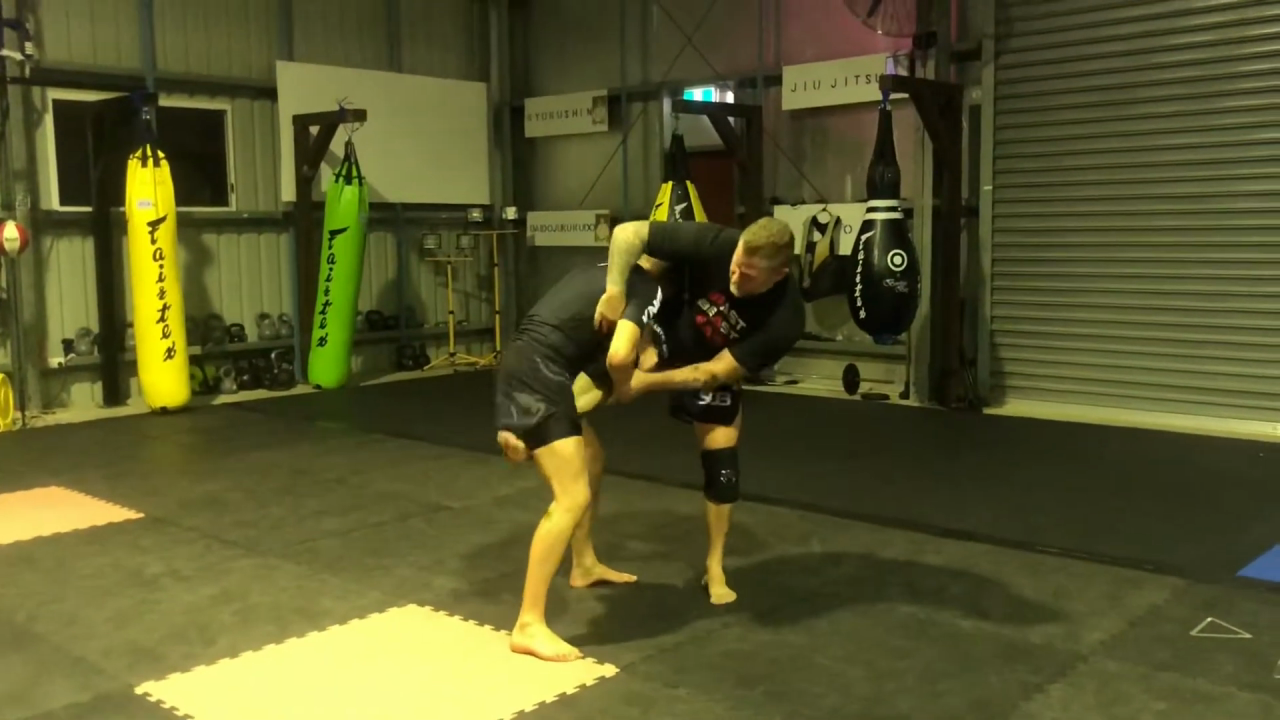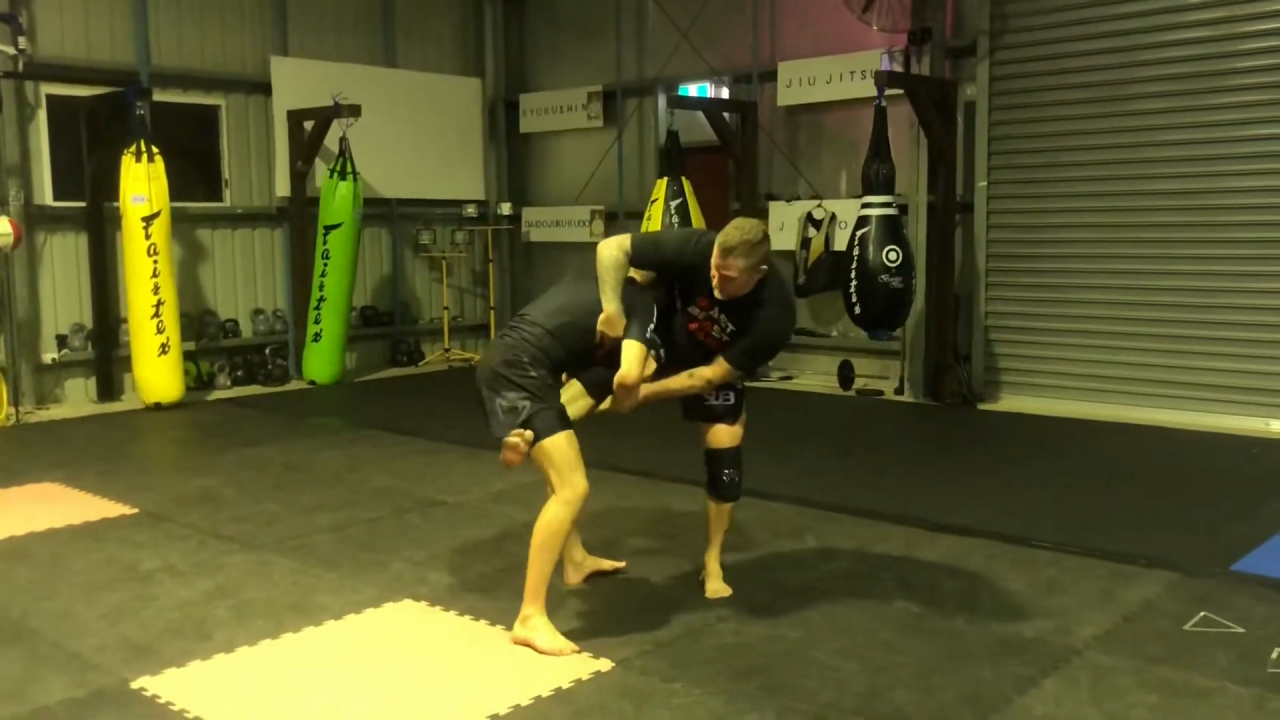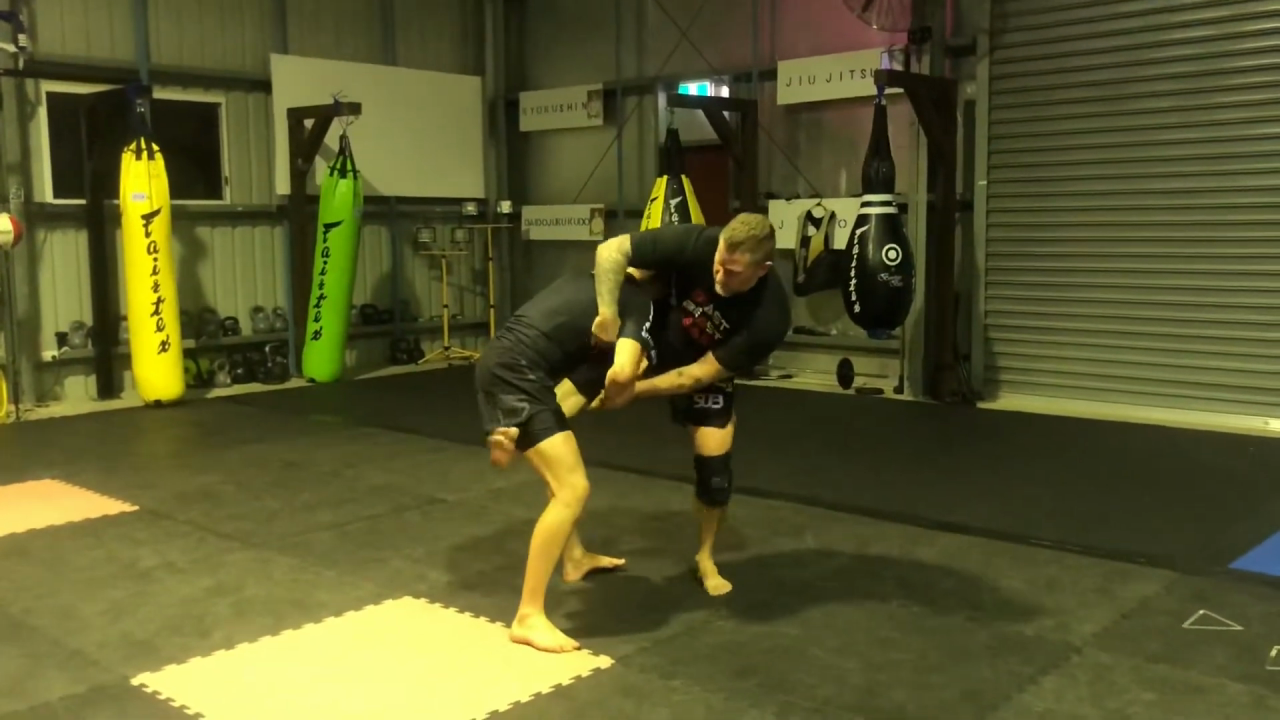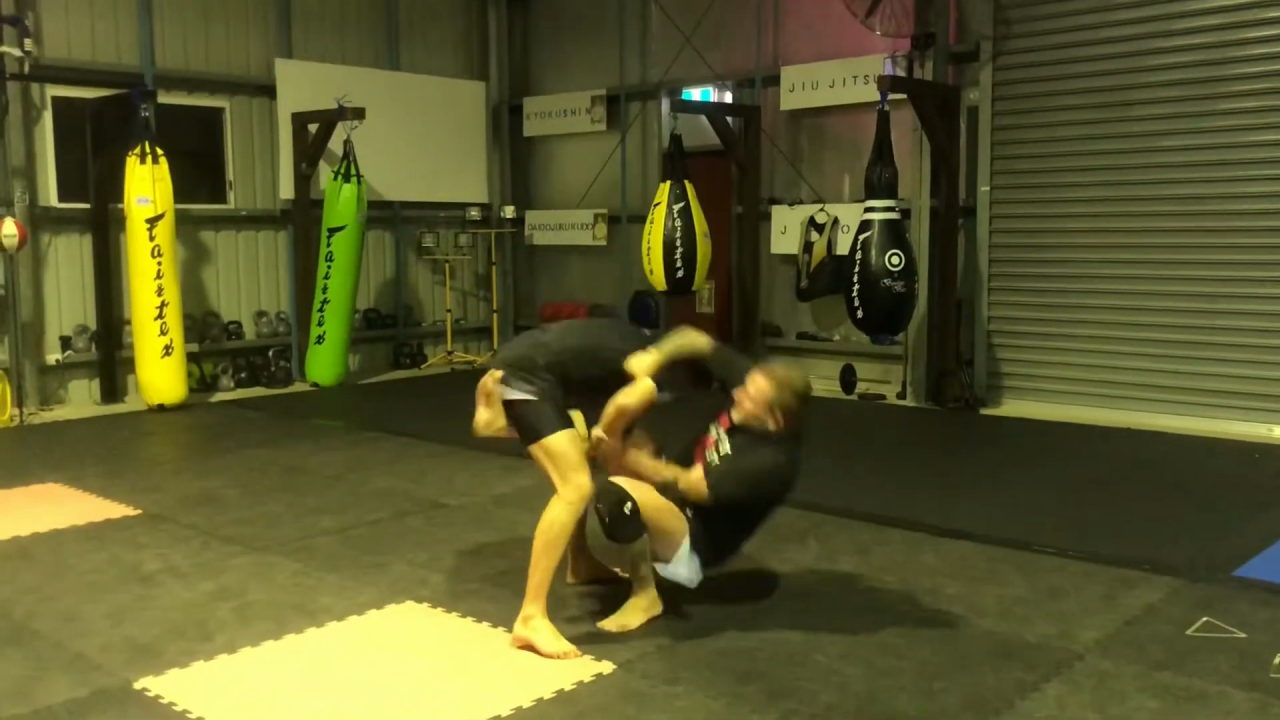
dt=0.4s
person 1, frame 1
left shoulder: (603, 271)
right shoulder: (648, 287)
right elbow: (618, 356)
right wrist: (625, 388)
left hip: (522, 362)
right hip: (538, 371)
left knee: (590, 462)
right knee: (572, 497)
left ankle: (584, 565)
right ankle: (529, 625)
person 1, frame 2
left shoulder: (595, 284)
right shoulder: (643, 302)
right elbow: (630, 374)
left hip: (501, 360)
right hip: (520, 371)
left knee: (562, 468)
right knee: (571, 488)
left ankle: (575, 560)
right ankle: (530, 618)
person 1, frame 3
left shoulder: (588, 281)
right shoulder: (640, 301)
right elbow: (622, 373)
left hip: (499, 360)
right hip: (518, 373)
left knee: (562, 466)
right knee: (572, 489)
left ankle: (575, 557)
right ankle: (529, 618)
person 1, frame 4
left shoulder: (635, 342)
left hip: (523, 362)
right hip: (530, 373)
left knee: (577, 470)
right knee: (576, 488)
left ankle: (582, 564)
right ankle: (531, 620)
person 2, frame 1
left shoulder: (785, 319)
right shoulder: (713, 243)
left elbow: (715, 372)
right elbow: (628, 233)
left wrist: (647, 381)
right wrist: (615, 292)
left hip: (710, 370)
right hip: (660, 331)
left knee: (722, 466)
left ankle: (714, 567)
person 2, frame 2
left shoulder: (775, 315)
right shoulder: (695, 248)
left elbow: (713, 376)
right elbow: (610, 249)
left wrist: (643, 393)
right wrist: (613, 310)
left hip: (714, 370)
right hip: (659, 336)
left knee: (724, 462)
left ankle: (712, 562)
person 2, frame 3
left shoulder: (769, 316)
right shoulder: (695, 244)
left elbow: (702, 374)
right elbow: (610, 251)
left wrist: (635, 390)
right wrist: (608, 313)
left hip: (704, 371)
right hip: (652, 337)
left knee: (714, 465)
left ankle: (705, 557)
person 2, frame 4
left shoulder: (772, 466)
right shoulder: (749, 377)
left elbow: (687, 486)
right elbow: (698, 342)
left wrist: (622, 456)
right wrist: (653, 357)
left hip: (695, 543)
right hip: (682, 502)
left knee: (616, 498)
left ankle: (644, 596)
